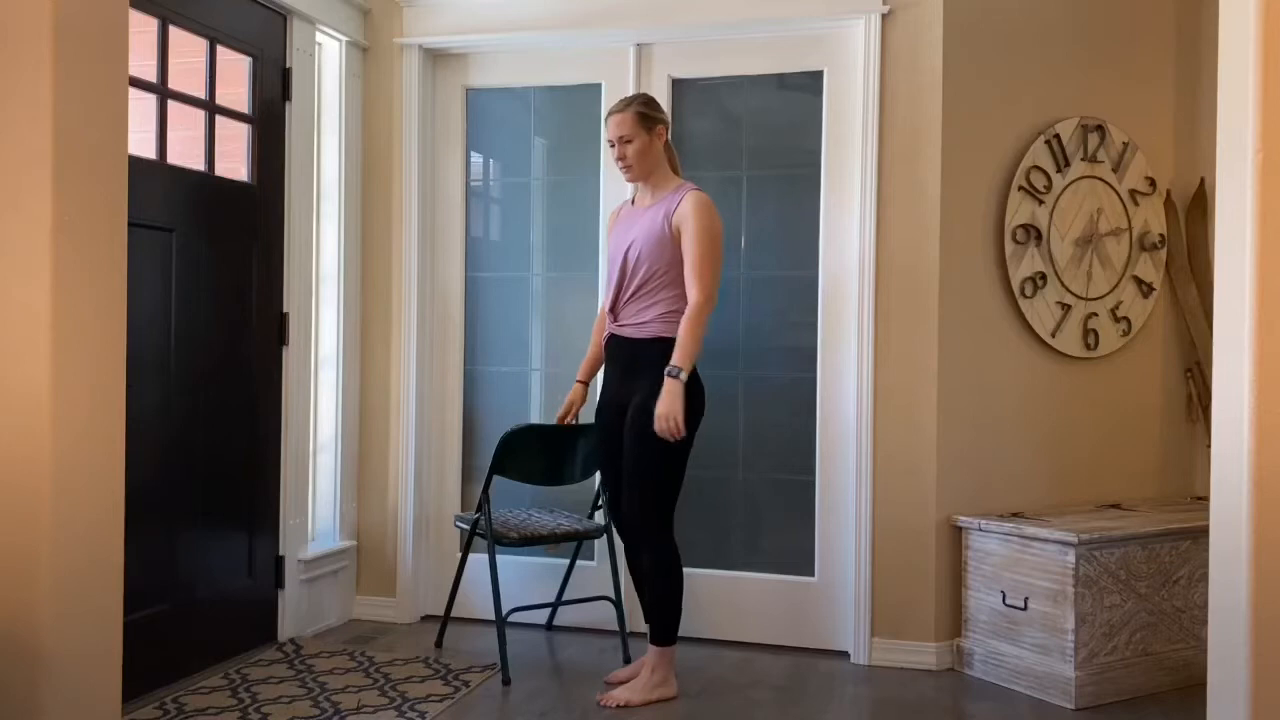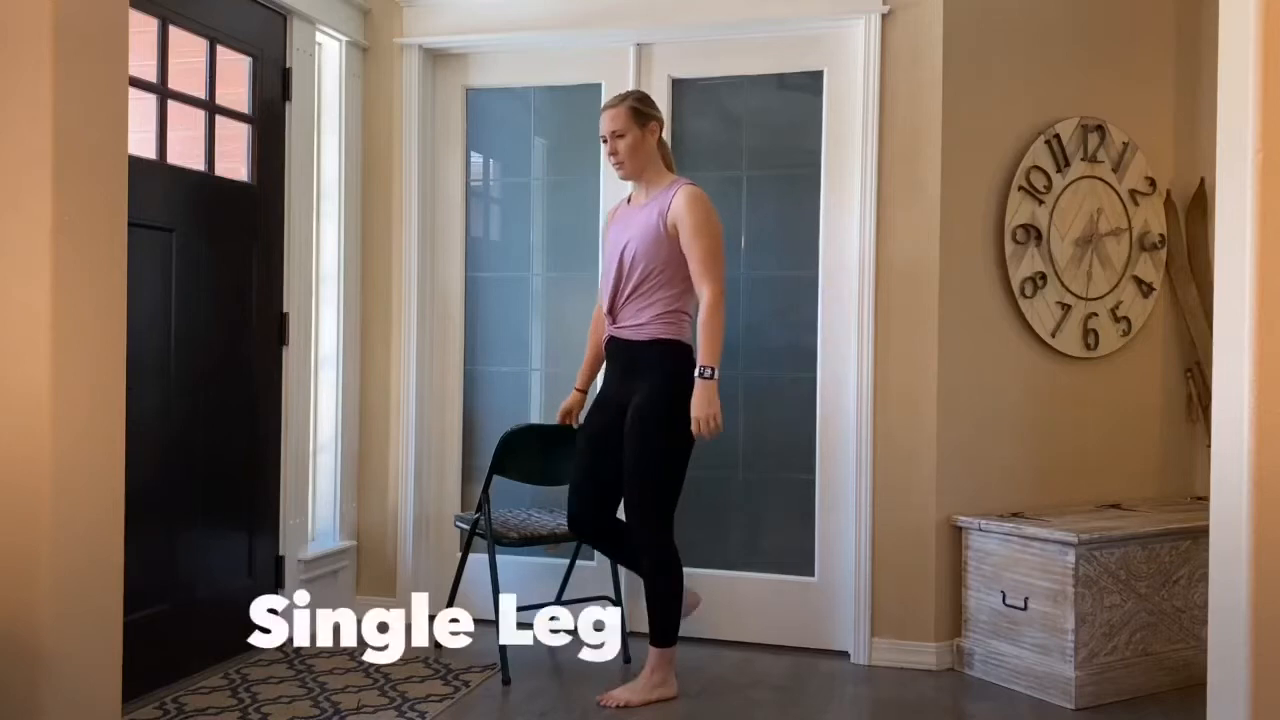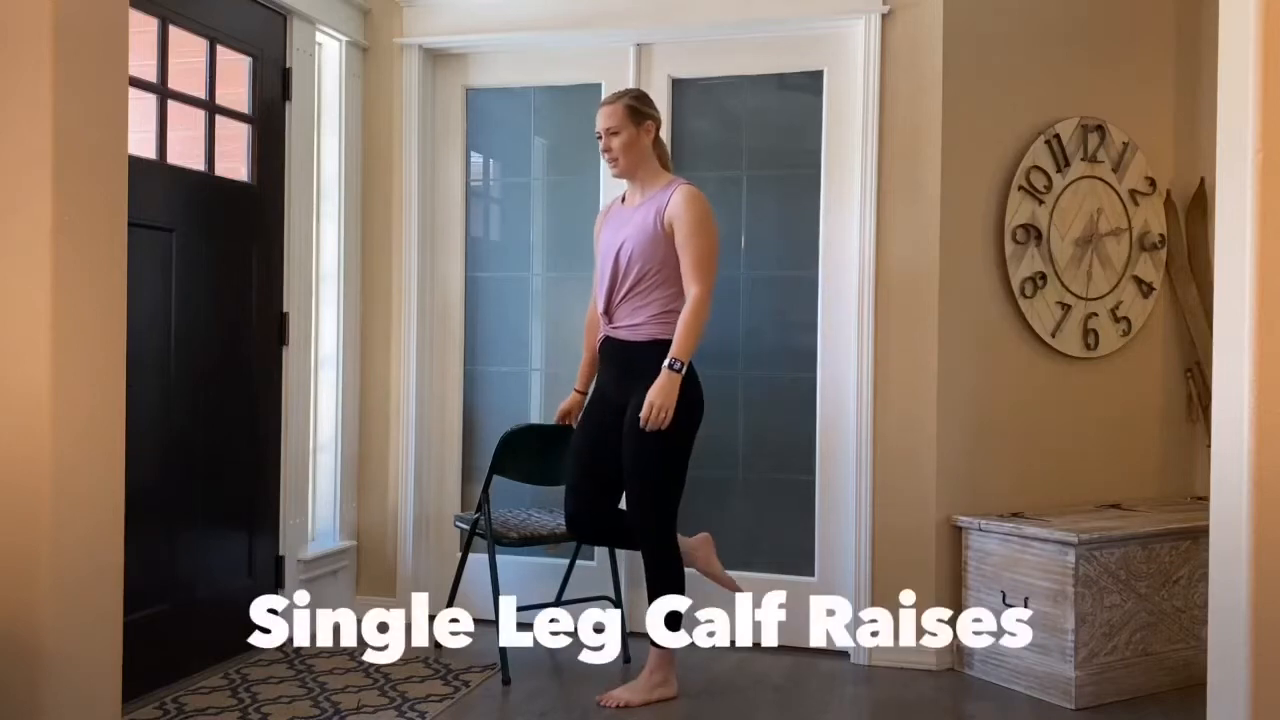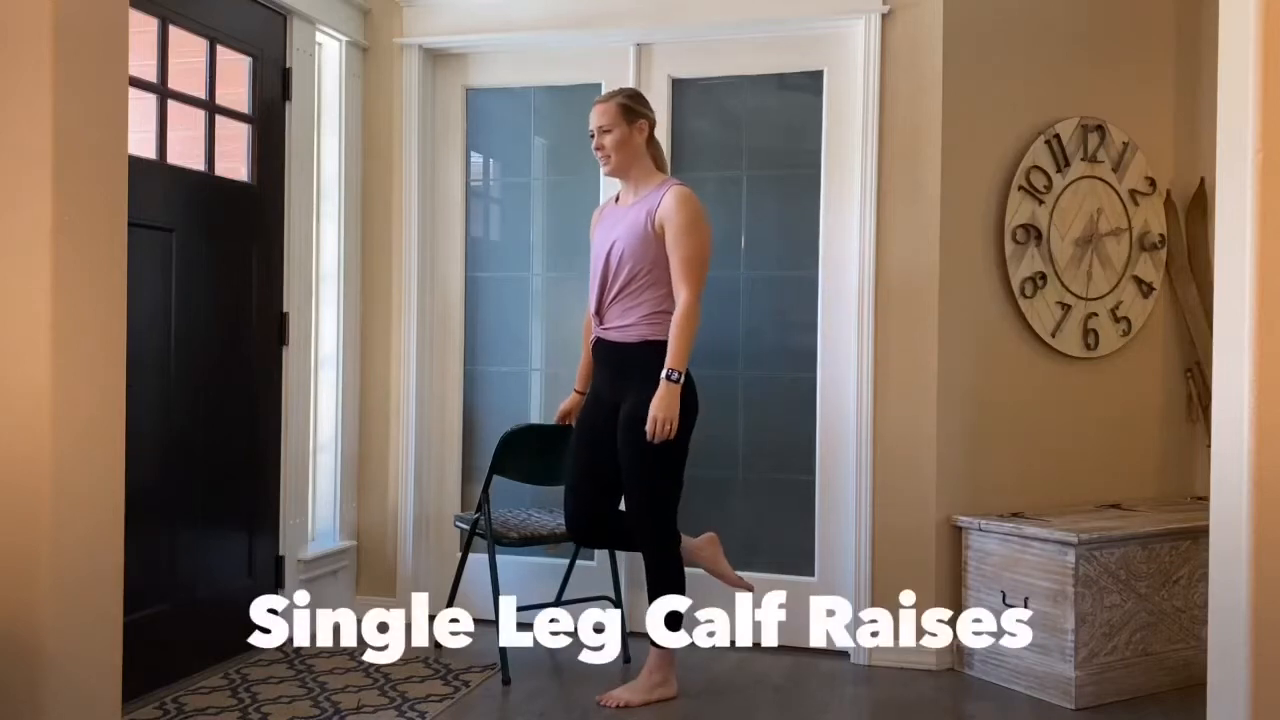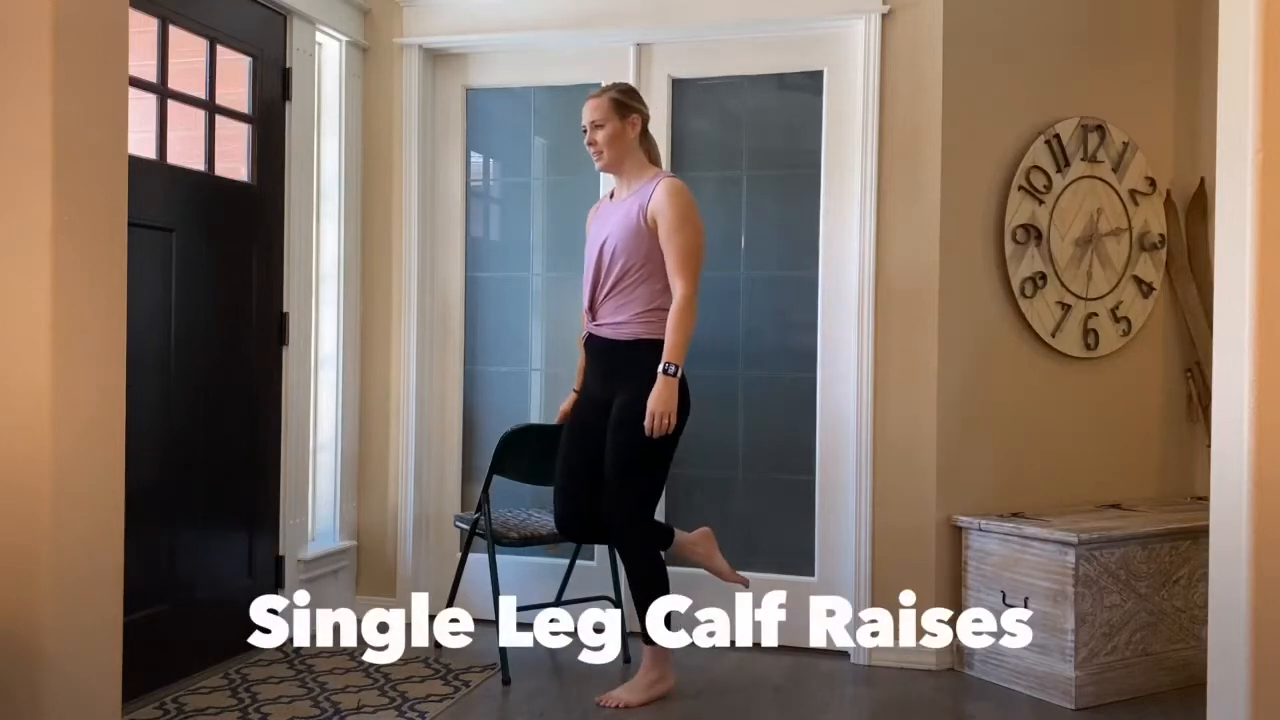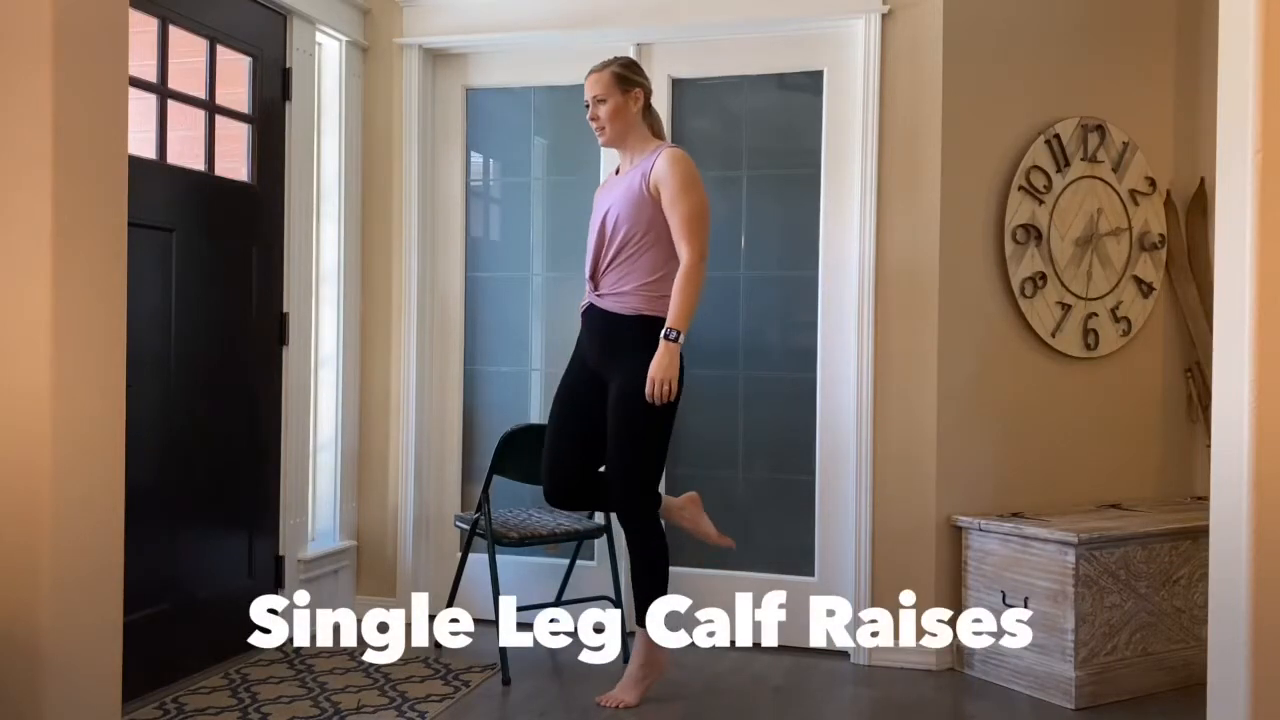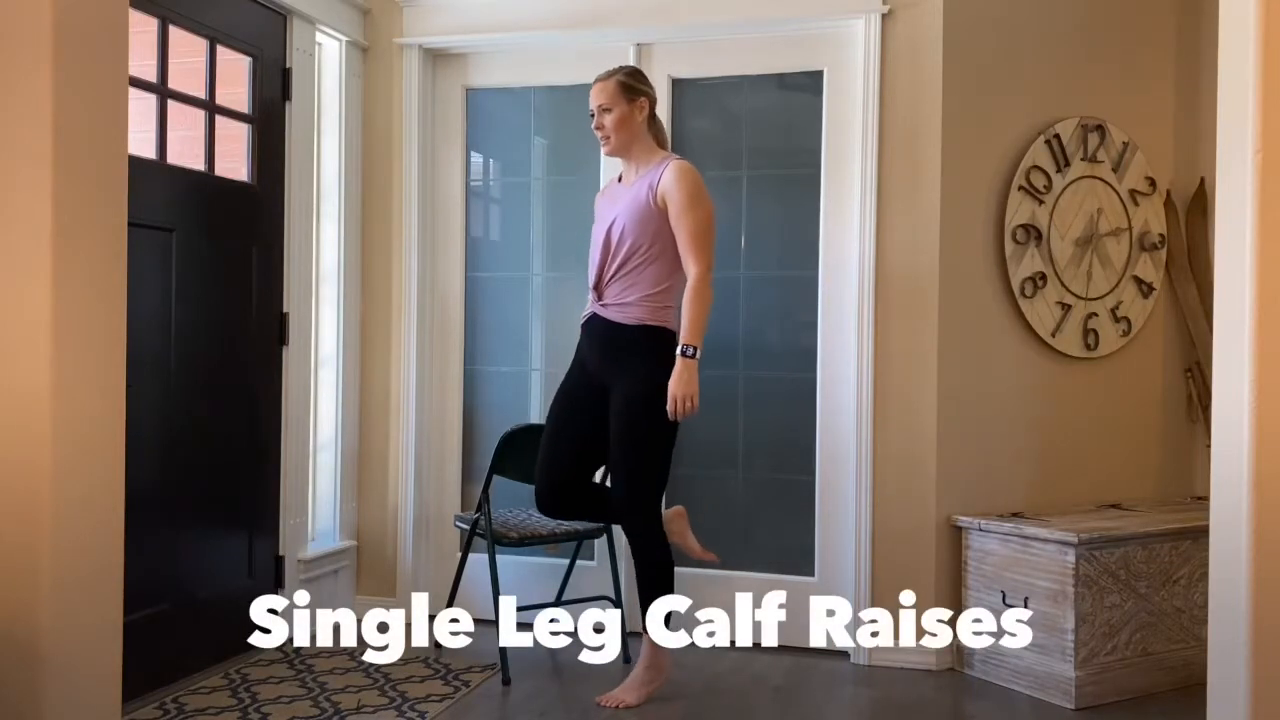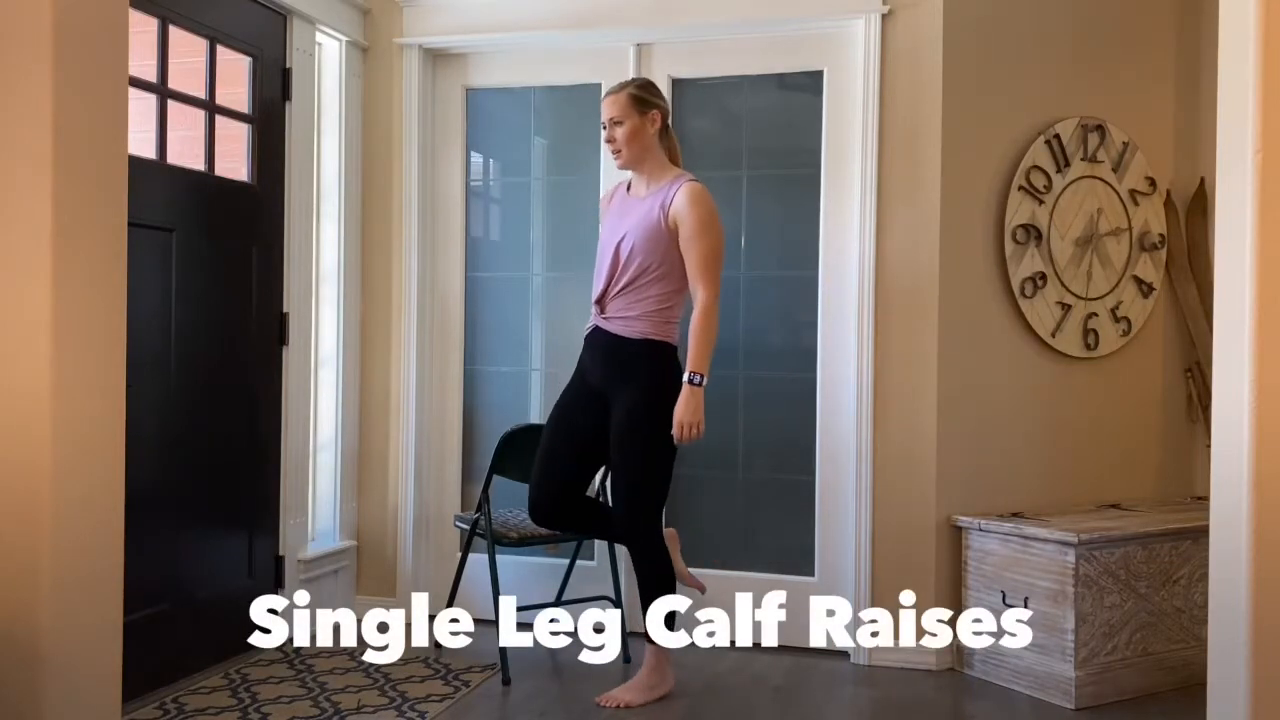
dt=0.3s
person 1, frame 1
left shoulder: (691, 206)
right shoulder: (621, 216)
left elbow: (700, 301)
left wrist: (675, 381)
right wrist: (583, 381)
left hip: (663, 378)
right hip: (622, 374)
left knee: (649, 521)
right knee: (626, 520)
left ankle: (661, 670)
right ankle: (653, 652)
person 1, frame 2
left shoulder: (686, 202)
right shoulder: (616, 215)
left elbow: (710, 296)
left wrist: (707, 380)
right wrist: (581, 385)
left hip: (664, 372)
right hip: (619, 375)
left knee: (648, 520)
right knee: (585, 513)
left ankle: (660, 671)
right ankle: (668, 593)
person 1, frame 3
left shoulder: (682, 201)
right shoulder: (609, 215)
left elbow: (698, 296)
left wrist: (672, 375)
right wrist: (581, 387)
left hip: (658, 372)
right hip: (615, 375)
left knee: (648, 522)
right knee: (583, 513)
left ankle: (660, 673)
right ankle: (689, 549)
person 1, frame 4
left shoulder: (675, 201)
right shoulder: (603, 213)
left elbow: (687, 300)
left wrist: (671, 383)
right wrist: (580, 388)
left hip: (652, 374)
right hip: (609, 377)
left knee: (649, 521)
right knee: (585, 519)
left ankle: (660, 672)
right ankle: (692, 548)
person 1, frame 5
left shoulder: (666, 195)
right shoulder: (600, 210)
left elbow: (684, 293)
left wrist: (669, 378)
right wrist: (578, 387)
left hip: (644, 371)
right hip: (601, 374)
left knee: (627, 518)
right knee: (573, 515)
left ankle: (656, 668)
right ankle: (685, 543)
person 1, frame 6
left shoulder: (669, 165)
right shoulder: (609, 183)
left elbow: (691, 260)
left wrist: (671, 343)
left hip: (640, 341)
right hip: (593, 341)
left knee: (631, 500)
right knee: (562, 483)
left ankle: (647, 653)
right ankle: (674, 508)
person 1, frame 7
left shoulder: (675, 177)
right shoulder: (609, 191)
left elbow: (698, 275)
left wrist: (687, 360)
left hip: (645, 354)
right hip: (593, 348)
left knee: (634, 510)
right knee: (554, 491)
left ankle: (654, 660)
right ankle: (666, 522)
person 1, frame 8
left shoulder: (687, 198)
right shoulder: (613, 199)
left elbow: (706, 300)
left wrist: (693, 387)
left hip: (647, 368)
right hip: (595, 360)
left knee: (636, 518)
right knee: (549, 501)
left ankle: (658, 669)
right ankle: (659, 545)
